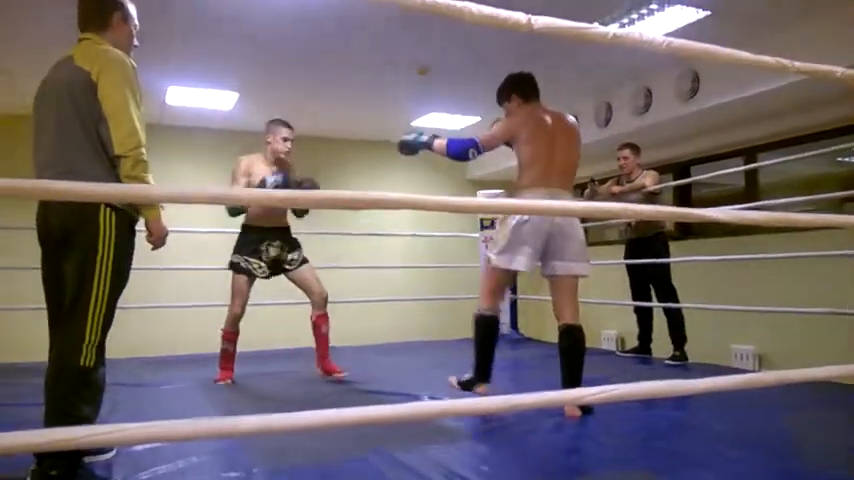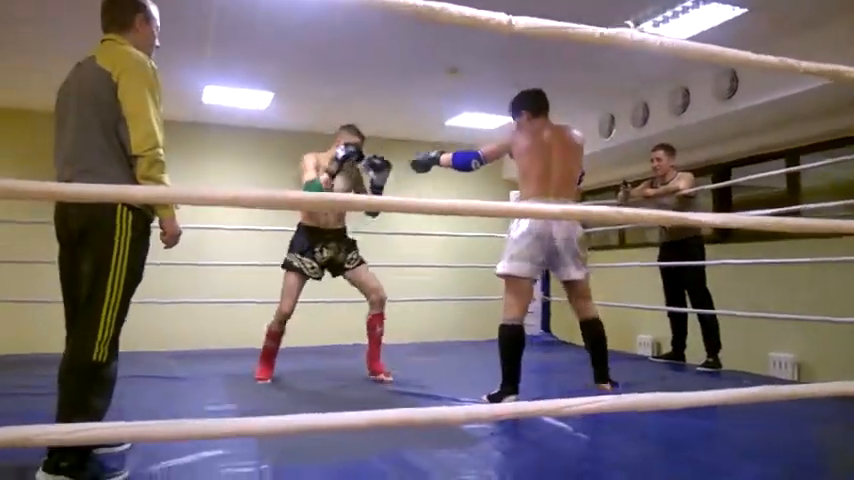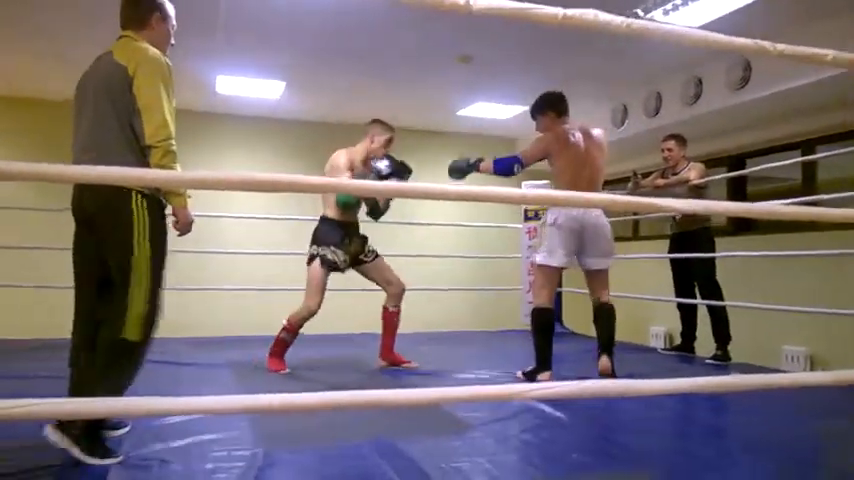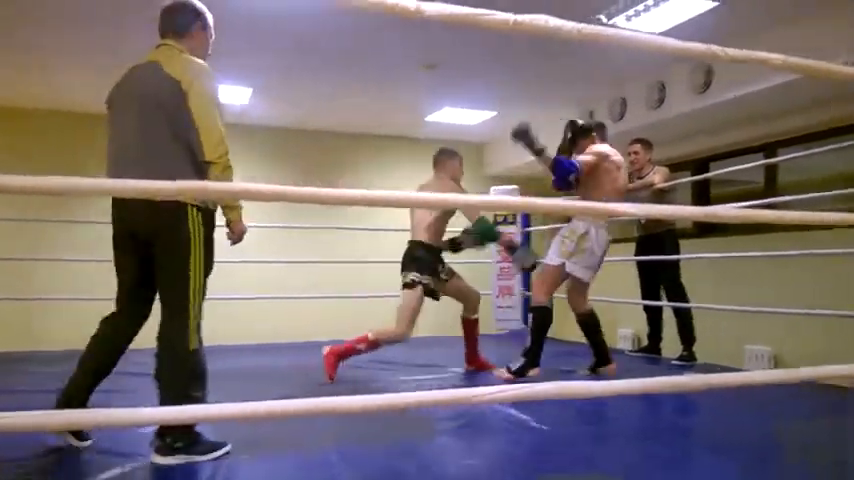
dt=0.7s
person 1, frame 1
left shoulder: (55, 73)
right shoulder: (112, 62)
left elbow: (53, 147)
right elbow: (127, 143)
right wrist: (152, 211)
left hip: (54, 209)
right hip: (97, 210)
left knee: (68, 334)
right knee: (85, 338)
person 1, frame 2
left shoulder: (77, 73)
right shoulder: (133, 62)
left elbow: (74, 146)
right elbow: (145, 144)
right wrist: (166, 210)
left hip: (72, 207)
right hip: (113, 208)
left knee: (85, 330)
right knee: (99, 332)
person 1, frame 3
left shoulder: (97, 67)
right shoulder: (149, 59)
right elbow: (159, 137)
right wrist: (179, 199)
left hip: (89, 194)
right hip: (127, 196)
left knee: (95, 308)
right knee: (137, 310)
left ankle: (83, 414)
right ankle: (78, 417)
person 1, frame 4
left shoulder: (126, 80)
right shoulder: (192, 70)
left elbow: (123, 150)
right elbow: (211, 148)
right wrist: (232, 210)
left hip: (127, 208)
right hip: (178, 208)
left knee: (129, 310)
right knee: (181, 319)
left ankle: (70, 406)
right ankle: (177, 435)
person 2, frame 1
left shoulder: (517, 123)
right shoulder: (571, 124)
left elbow: (468, 149)
left wrist: (426, 141)
left hip: (529, 209)
right hip: (565, 211)
left knee: (490, 296)
right knee: (568, 310)
left ankle: (481, 378)
person 2, frame 2
left shoulder: (518, 137)
right shoulder: (575, 137)
left elbow: (474, 159)
left wrist: (434, 158)
left hip: (531, 218)
right hip: (567, 219)
left knee: (514, 307)
right knee: (584, 304)
left ankle: (508, 390)
right ankle: (603, 378)
person 2, frame 3
left shoulder: (552, 138)
right shoulder: (598, 136)
left elbow: (512, 165)
left wrist: (472, 165)
left hip: (564, 214)
right hip: (595, 215)
left knee: (543, 292)
right knee: (600, 292)
left ankle: (542, 367)
right ankle: (606, 356)
person 2, frame 4
left shoulder: (600, 152)
right shoulder: (614, 163)
left elbow: (568, 170)
right elbow: (564, 182)
left wrist: (535, 147)
right wrist: (565, 150)
left hip: (586, 228)
right hip: (597, 232)
left knee: (541, 289)
right knee: (578, 299)
left ankle: (530, 362)
right ankle: (604, 361)
person 3, frame 1
left shoulder: (290, 168)
right shoulder: (246, 163)
left elbow: (299, 211)
right elbow: (232, 208)
right wrist: (262, 188)
left hip: (283, 239)
right hip: (252, 239)
left knee: (319, 295)
right knee: (236, 311)
left ankle: (324, 362)
right ankle: (226, 369)
person 3, frame 2
left shoulder: (353, 171)
right shoulder: (312, 161)
left elbow: (372, 210)
right elbow: (311, 195)
left wrist: (377, 184)
right wrist: (334, 167)
left hip: (340, 241)
right hip: (308, 239)
left knee: (377, 296)
right knee: (285, 310)
left ankle: (374, 364)
right ankle: (266, 364)
person 3, frame 3
left shoulder: (370, 166)
right shoulder: (342, 158)
left elbow: (376, 213)
right elbow: (345, 201)
right wrist: (375, 177)
left hip: (354, 236)
right hip: (330, 235)
left knee: (396, 288)
right knee: (311, 306)
left ankle: (388, 354)
right ankle: (275, 355)
person 3, frame 4
left shoulder: (424, 190)
right shoulder: (451, 188)
right elbow: (480, 225)
left wrist: (453, 243)
right wrist: (512, 246)
left hip: (430, 257)
right hip: (421, 259)
left knee: (473, 299)
right knee: (401, 333)
left ankle: (473, 360)
right ankle: (337, 353)
person 4, frame 1
left shoulder: (650, 175)
right shoulder: (617, 182)
left elbow: (647, 184)
right elbow: (589, 196)
left wrist: (620, 190)
right wrist: (592, 190)
left hip: (654, 240)
right hip: (632, 242)
left knee: (665, 294)
right knee: (639, 297)
left ankle: (679, 349)
right ankle: (644, 344)
person 4, frame 2
left shoulder: (686, 177)
right shoulder: (651, 184)
left elbow: (681, 187)
right elbow: (623, 199)
left wrist: (654, 193)
right wrist: (625, 192)
left hip: (689, 243)
right hip: (667, 245)
left knee: (700, 298)
right knee: (673, 301)
left ankle: (713, 355)
right ankle: (677, 350)
person 4, frame 3
left shoulder: (696, 168)
right shoulder: (662, 174)
left elbow: (691, 178)
right elbow: (635, 189)
left wrist: (664, 183)
right wrist: (636, 183)
left hip: (699, 234)
right hip: (678, 236)
left knee: (709, 290)
right knee: (683, 292)
left ankle: (722, 347)
right ankle: (687, 342)
person 4, frame 4
left shoulder: (661, 172)
right shoulder: (629, 178)
left elbow: (655, 182)
left wrist: (630, 187)
left hip: (664, 237)
right hip: (643, 240)
left knee: (674, 291)
right knee: (649, 295)
left ankle: (688, 348)
right ankle: (653, 344)
